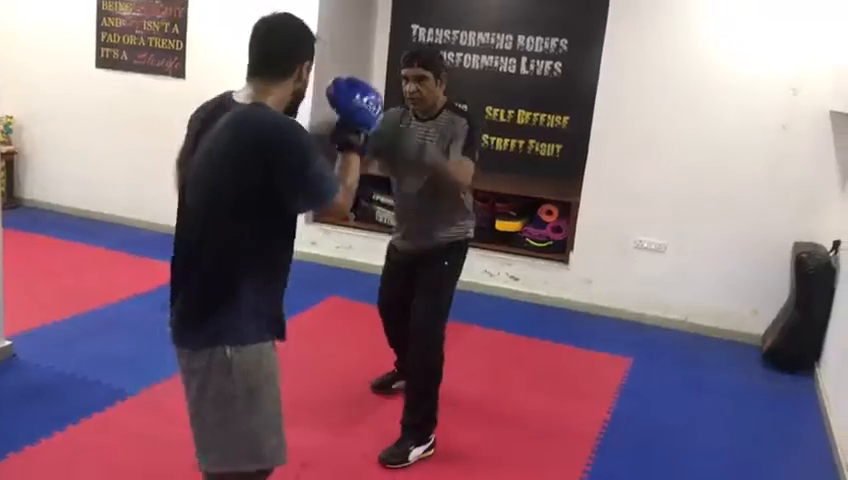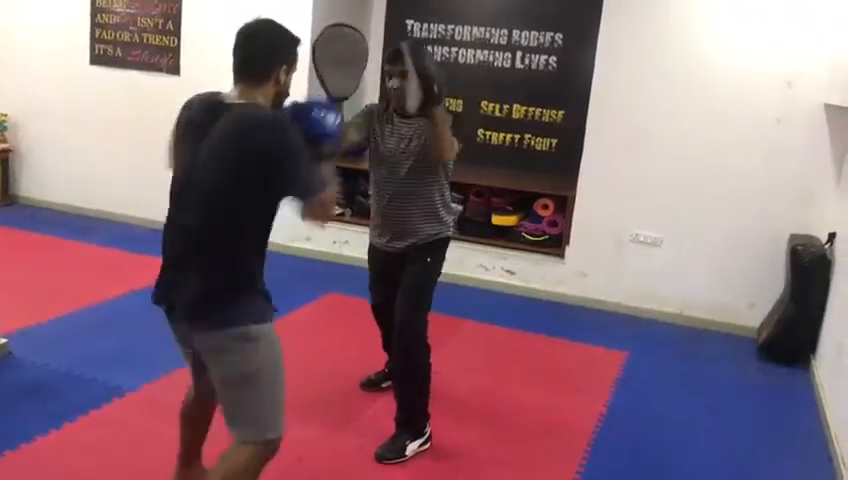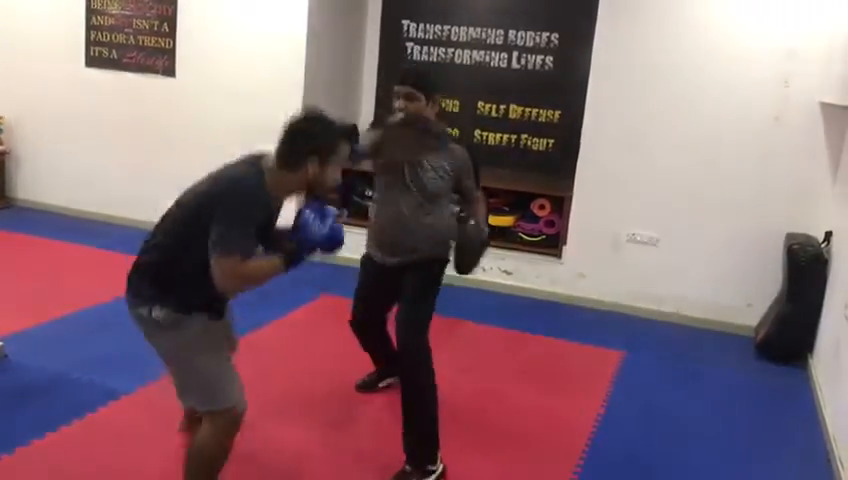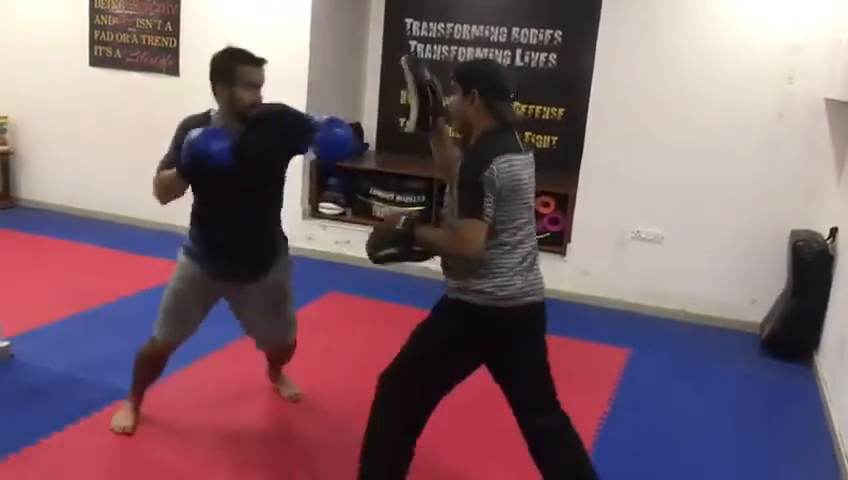
dt=0.7s
person 1, frame 1
left shoulder: (213, 112)
right shoulder: (280, 135)
right elbow: (337, 205)
right wrist: (353, 144)
left hip: (202, 306)
right hip: (231, 320)
left knee: (224, 437)
person 1, frame 2
left shoulder: (198, 110)
right shoulder: (273, 130)
right elbow: (322, 208)
right wrist: (313, 154)
left hip: (182, 292)
right hip: (231, 308)
left knee: (209, 383)
right knee: (260, 439)
person 1, frame 3
left shoulder: (265, 170)
right shoulder: (246, 193)
right elbow: (229, 278)
left wrist: (292, 237)
right wrist: (290, 254)
left hip: (187, 282)
right hip: (165, 301)
left knee: (221, 351)
right knee: (226, 411)
left ankle: (194, 418)
person 1, frame 4
left shoulder: (277, 121)
right shoulder: (194, 131)
right elbow: (162, 191)
right wrist: (187, 167)
left hip: (264, 261)
right hip: (206, 260)
left knee: (282, 343)
right knee: (163, 342)
left ankle: (275, 374)
right ankle: (132, 401)
person 2, frame 1
left shoulder: (461, 125)
right shoulder: (394, 119)
left elbow: (462, 178)
right elbow: (367, 150)
left wrist: (427, 157)
left hip: (445, 243)
right hip: (404, 239)
left knee: (426, 329)
right knee: (391, 308)
left ankle: (419, 433)
right ankle: (405, 371)
person 2, frame 2
left shoulder: (440, 120)
right shoulder: (374, 115)
left elbow: (444, 155)
right elbow: (343, 141)
left wrist: (434, 103)
left hip: (426, 240)
right hip: (383, 238)
left knee: (409, 325)
right knee: (383, 310)
left ankle: (414, 428)
right ankle: (397, 368)
person 2, frame 3
left shoulder: (454, 155)
right shoulder: (390, 134)
left elbow: (473, 201)
right elbow: (370, 148)
right wrist: (399, 130)
left hip: (425, 261)
right hip: (379, 255)
left knee: (410, 342)
right knee: (364, 322)
right ankle: (389, 368)
person 2, frame 4
left shoulder: (480, 158)
right shoulder: (514, 149)
left elbow: (468, 246)
right elbow: (457, 177)
left wrist: (409, 229)
right wrist: (434, 122)
left hip: (476, 307)
right hip: (525, 305)
left knee: (398, 395)
right knee: (541, 413)
